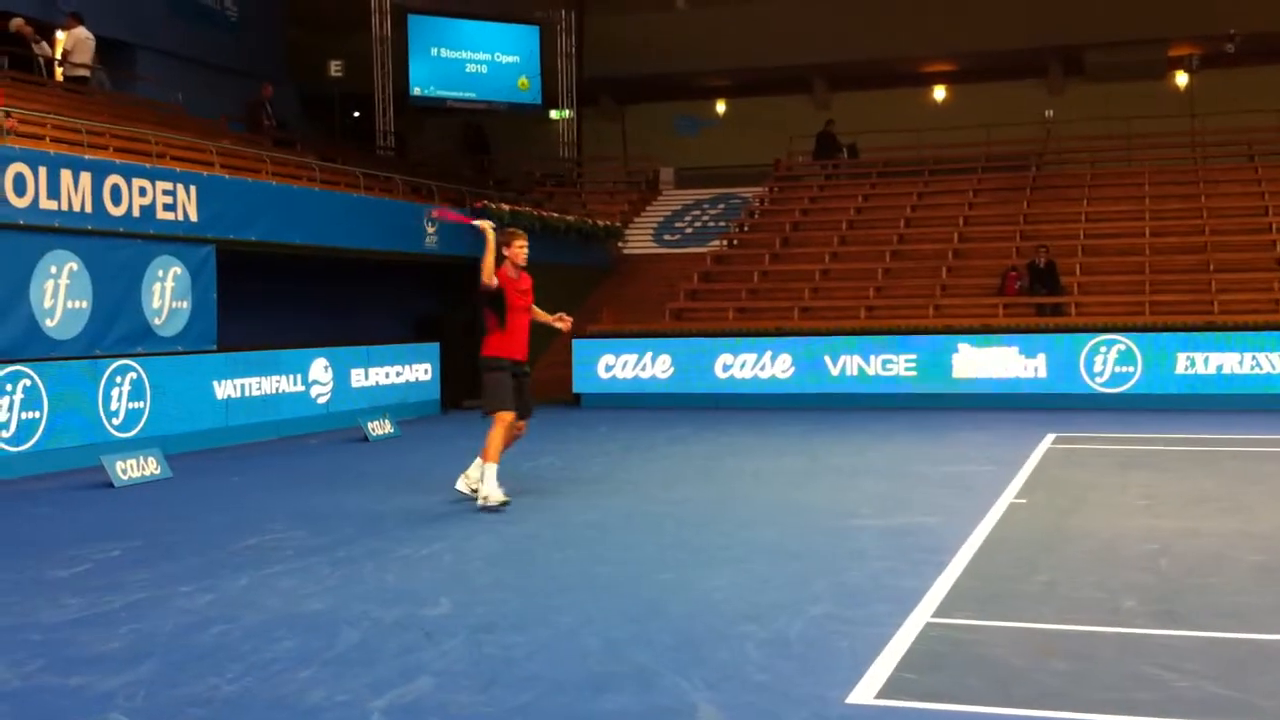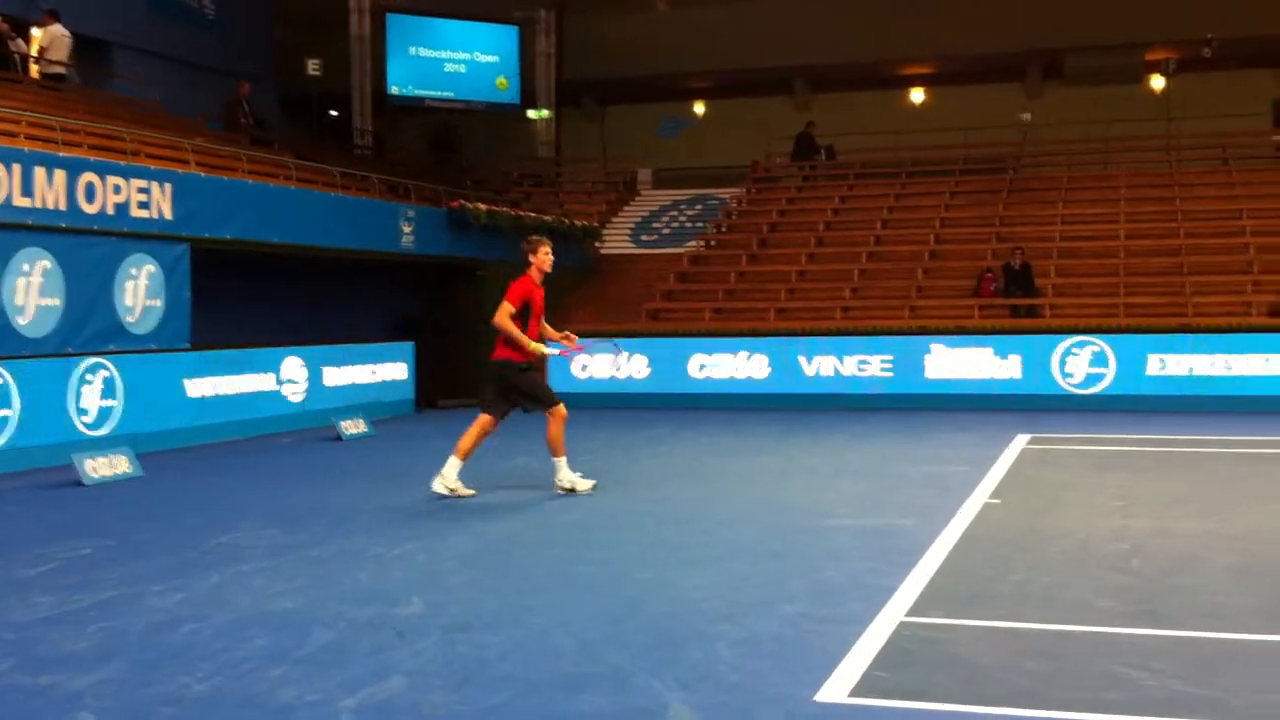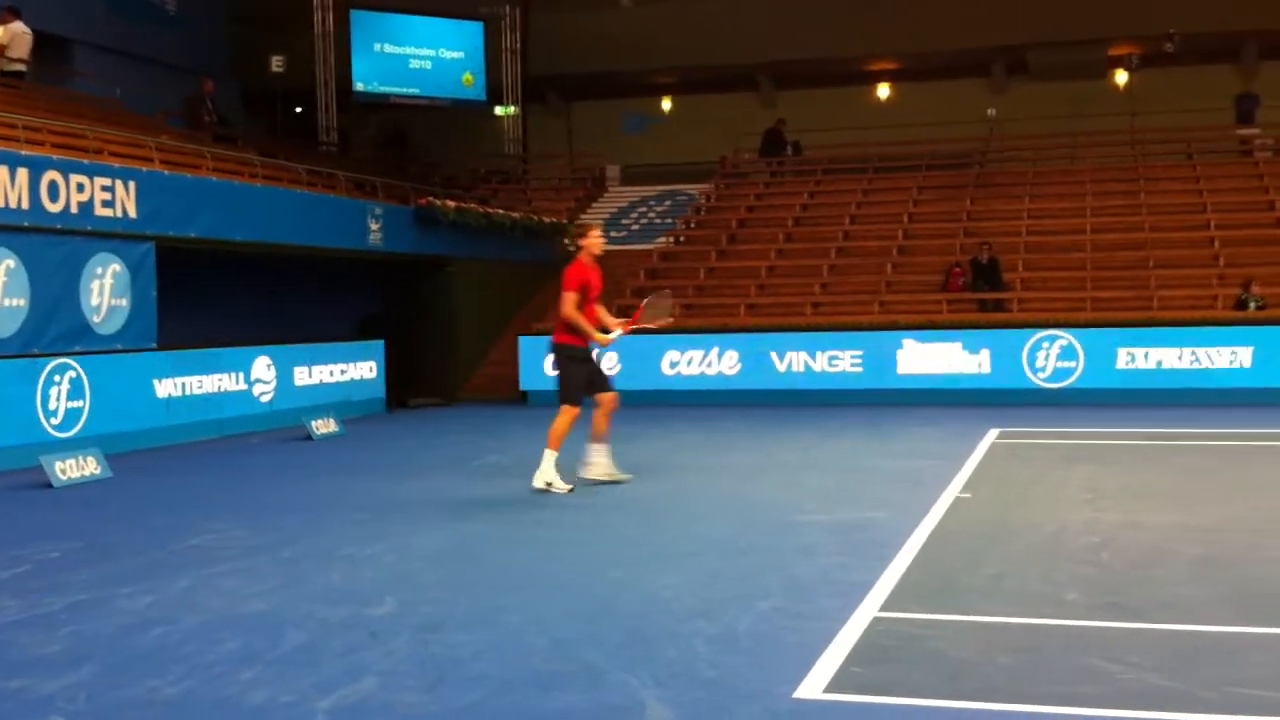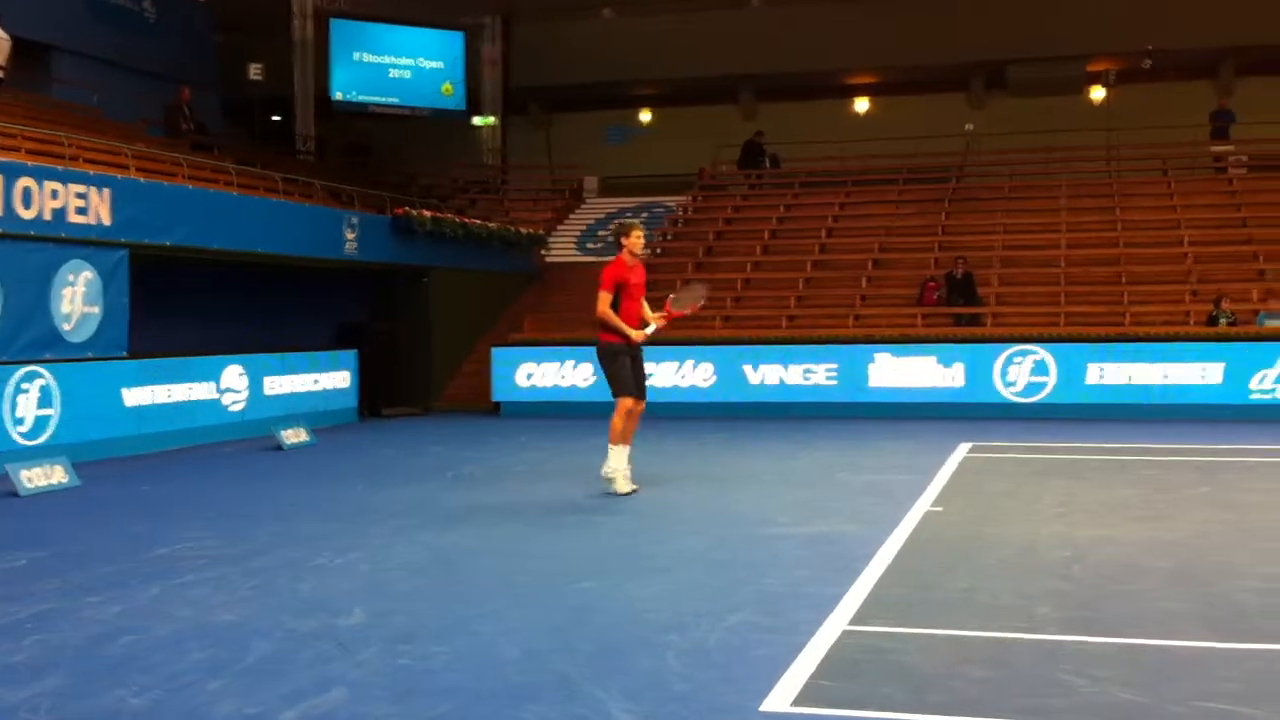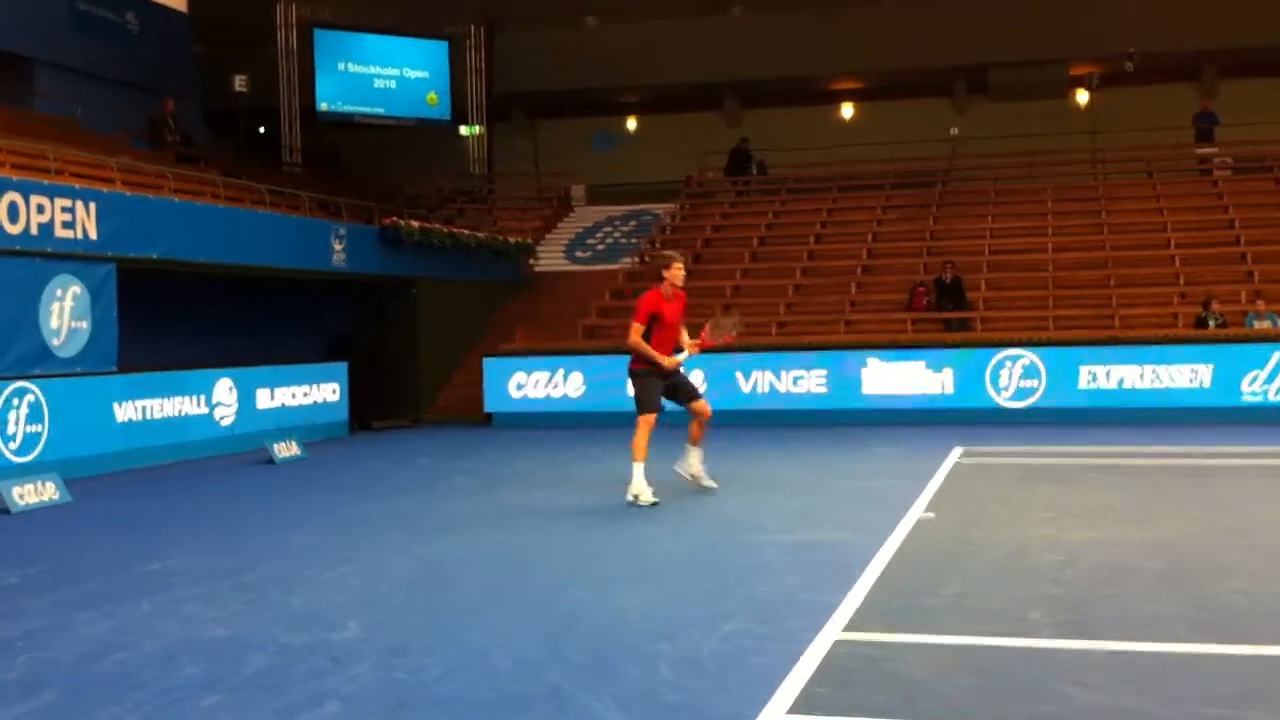
dt=0.4s
person 1, frame 1
left shoulder: (526, 279)
right shoulder: (499, 278)
right elbow: (486, 282)
left wrist: (551, 319)
right wrist: (490, 237)
left hip: (519, 362)
right hip: (496, 361)
left knee: (517, 426)
right knee: (504, 419)
left ankle: (472, 477)
right ankle: (490, 486)
person 1, frame 2
left shoulder: (538, 287)
right shoulder: (522, 286)
right elbow: (499, 320)
left wrist: (559, 336)
right wrist: (528, 344)
left hip: (505, 363)
right hip: (514, 364)
left knee: (487, 421)
right knee: (558, 412)
left ankle: (447, 477)
right ankle: (564, 477)
person 1, frame 3
left shoulder: (594, 269)
right shoulder: (575, 270)
right elbow: (567, 310)
left wrist: (611, 322)
right wrist: (594, 333)
left hip: (581, 349)
right hip: (569, 348)
left knee: (608, 399)
right knee: (570, 409)
left ankle: (596, 464)
right ankle: (545, 474)
person 1, frame 4
left shoulder: (640, 268)
right shoulder: (613, 270)
right elbow: (602, 310)
left wrist: (651, 317)
right wrist: (629, 331)
left hip: (632, 345)
right hip: (613, 345)
left knee: (638, 405)
right knee: (625, 404)
left ankle: (615, 465)
right ankle: (616, 464)
person 1, frame 5
left shoulder: (681, 297)
right shoulder: (649, 300)
right elbow: (633, 339)
left wrist: (687, 342)
right wrist: (662, 360)
left hip: (670, 368)
right hip: (645, 369)
left knee: (703, 411)
right knee: (647, 421)
left ankle: (691, 464)
right ankle: (637, 487)
